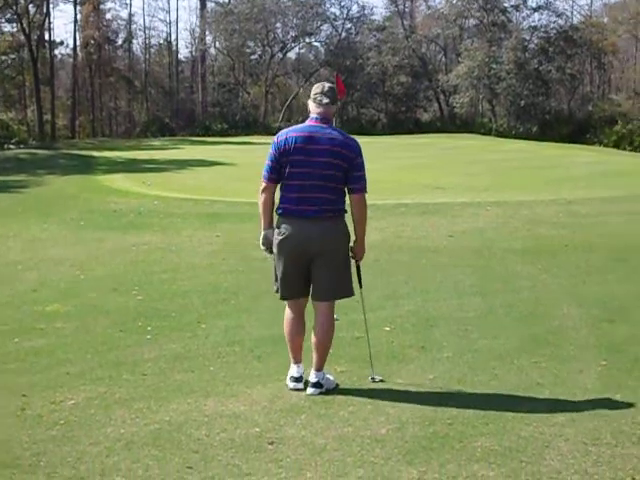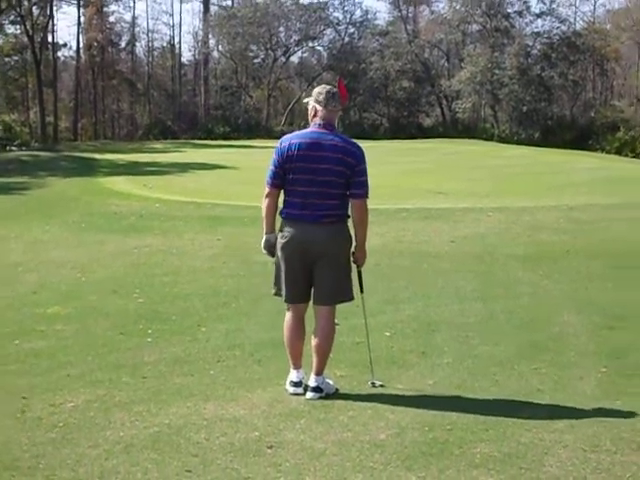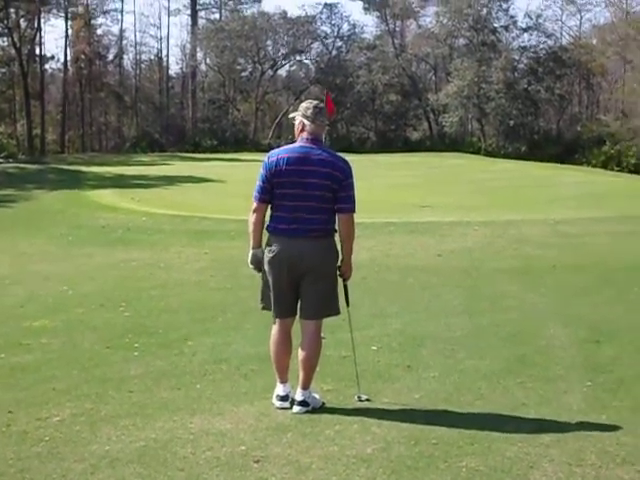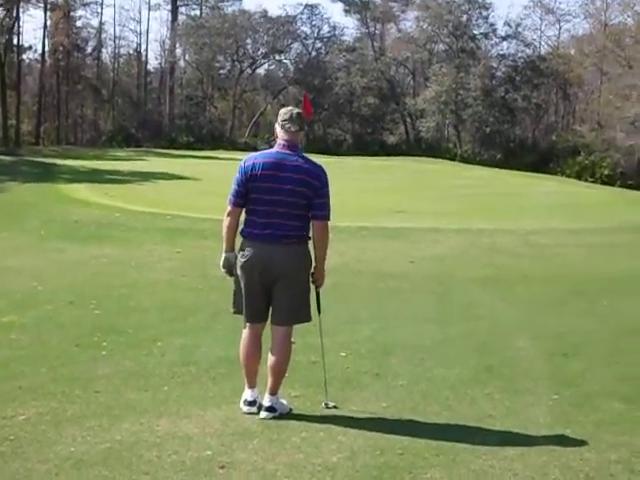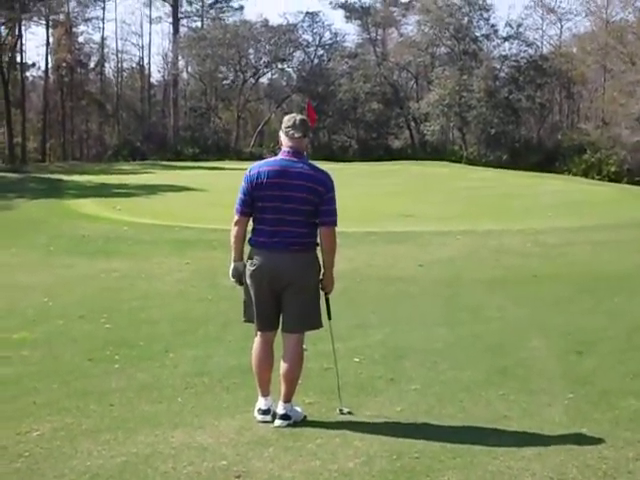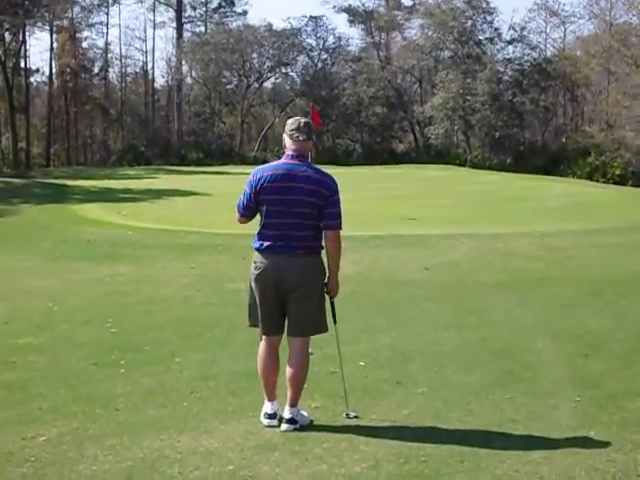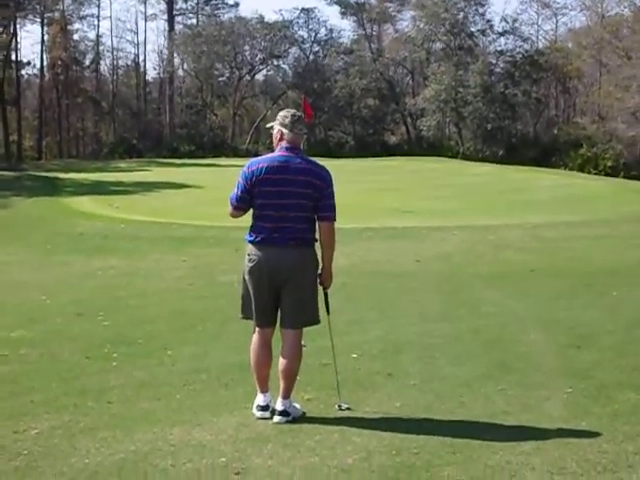
dt=0.7s
person 1, frame 1
left shoulder: (284, 138)
right shoulder: (349, 145)
left elbow: (267, 188)
right elbow: (357, 199)
left wrist: (266, 228)
right wrist: (359, 240)
left hip: (290, 229)
right hip: (330, 232)
left knee: (294, 305)
right knee: (324, 307)
left ankle: (296, 371)
right ankle: (317, 376)
person 1, frame 2
left shoulder: (287, 143)
right shoulder: (352, 150)
left elbow: (270, 194)
right elbow: (358, 204)
left wrist: (269, 232)
right wrist: (360, 245)
left hip: (293, 233)
right hip: (332, 236)
left knee: (294, 309)
right knee: (325, 311)
left ankle: (295, 376)
right ankle: (317, 381)
person 1, frame 3
left shoulder: (274, 158)
right shoulder: (339, 165)
left elbow: (258, 209)
right elbow: (345, 219)
left wrist: (255, 248)
right wrist: (346, 258)
left hip: (280, 248)
right hip: (319, 251)
left knee: (281, 322)
right knee: (312, 325)
left ankle: (282, 390)
right ankle: (303, 395)
person 1, frame 4
left shoulder: (251, 163)
right shoulder: (316, 173)
left elbow: (232, 213)
right elbow: (320, 227)
left wrist: (228, 251)
right wrist: (319, 265)
left hip: (253, 253)
right hip: (292, 257)
left knee: (252, 327)
right knee: (281, 331)
left ankle: (249, 395)
right ankle: (271, 400)
person 1, frame 5
left shoulder: (256, 171)
right shoulder: (321, 178)
left elbow: (239, 222)
right elbow: (327, 232)
left wrist: (237, 260)
right wrist: (328, 271)
left hip: (262, 260)
right hip: (301, 263)
left knee: (263, 335)
right knee: (294, 338)
left ankle: (263, 403)
right ankle: (285, 408)
person 1, frame 6
left shoulder: (261, 174)
right shoulder: (325, 181)
left elbow: (242, 216)
right elbow: (331, 235)
right wrist: (333, 275)
left hip: (267, 264)
right hip: (305, 267)
left knee: (269, 339)
right knee: (298, 342)
left ankle: (269, 407)
right ankle: (291, 413)
person 1, frame 7
left shoulder: (254, 167)
right shoulder: (319, 173)
left elbow: (235, 211)
right elbow: (326, 226)
right wrist: (327, 266)
left hip: (261, 256)
right hip: (299, 259)
left knee: (262, 331)
right knee: (292, 334)
left ankle: (262, 400)
right ankle: (284, 404)
